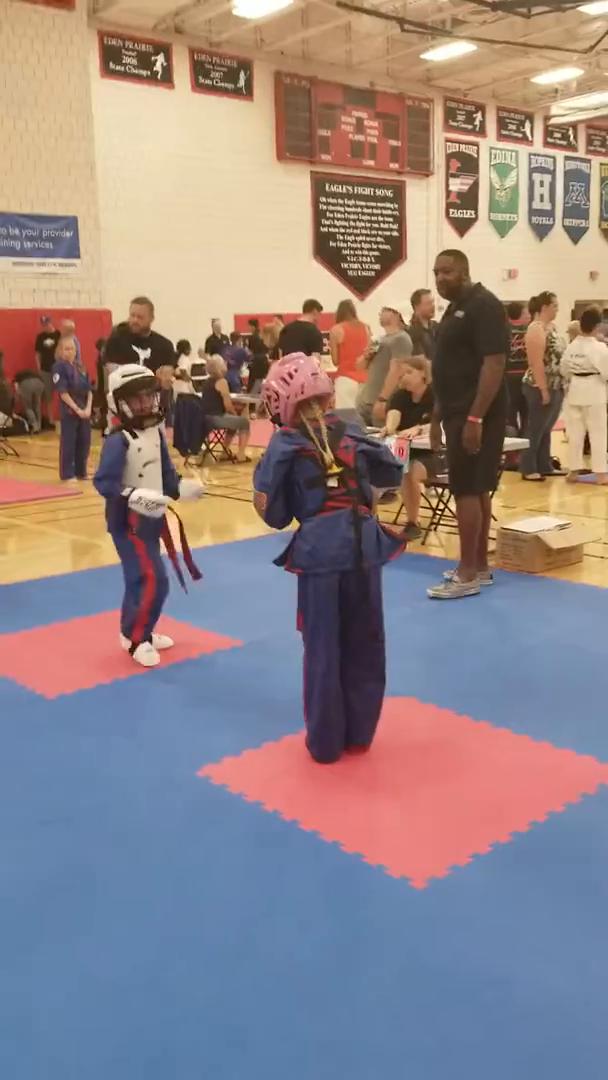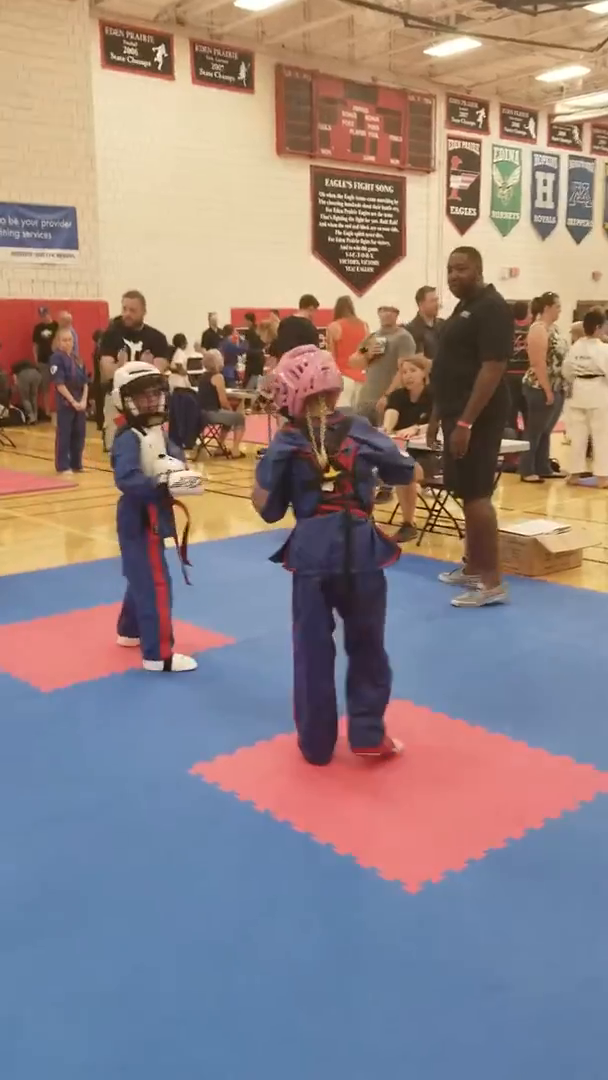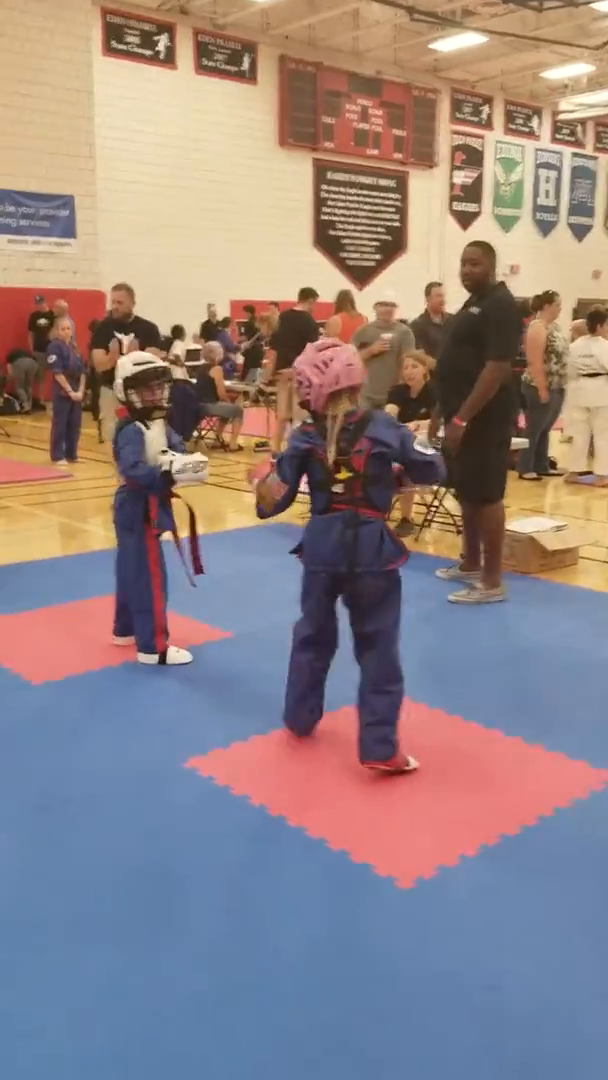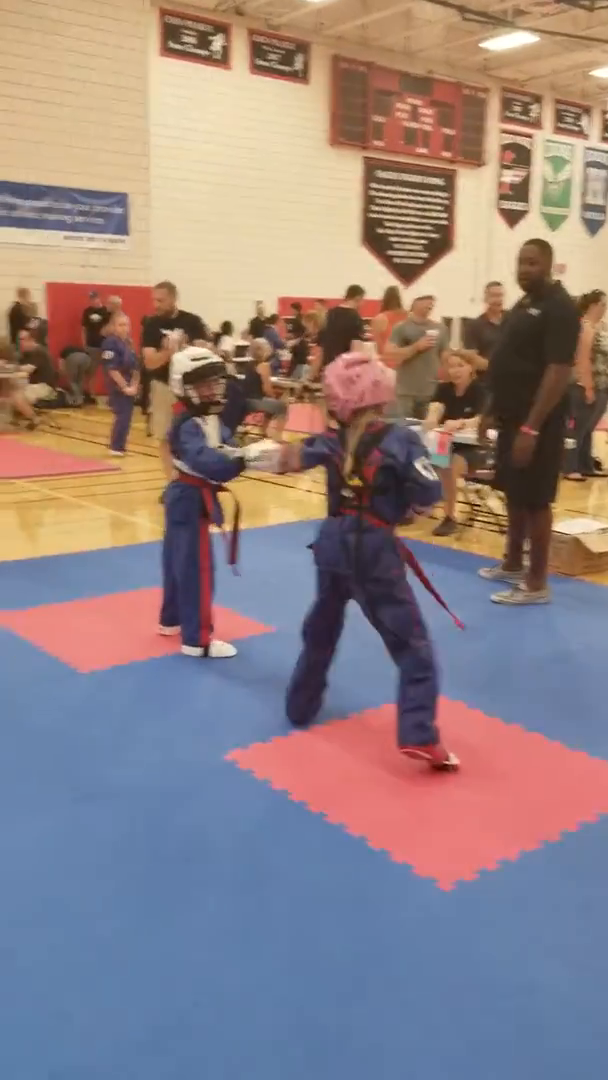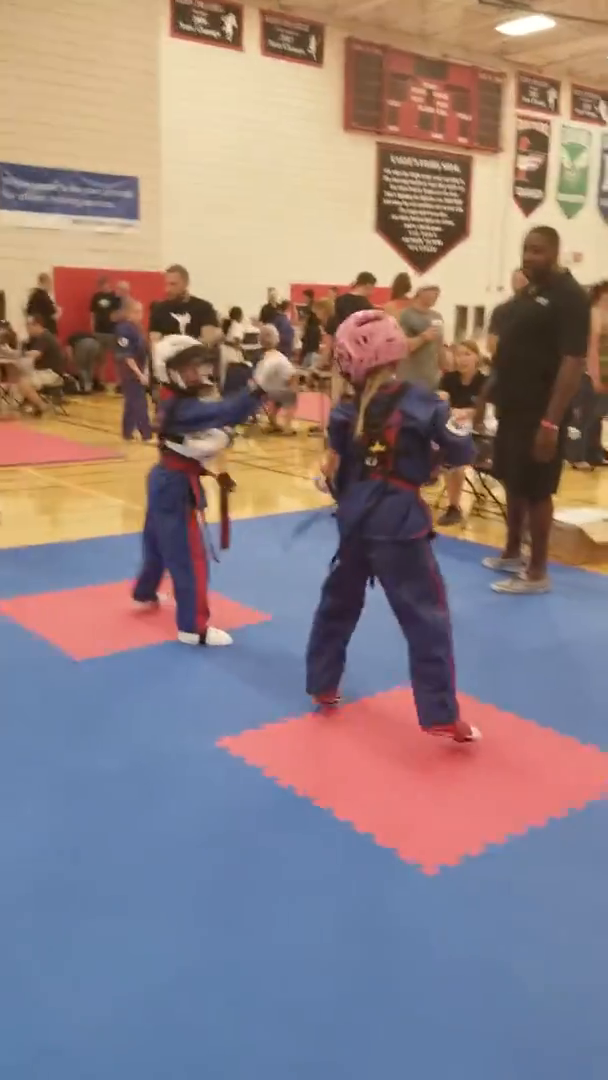
dt=0.3s
person 1, frame 1
left shoulder: (283, 445)
right shoulder: (352, 433)
left elbow: (274, 513)
right elbow: (392, 472)
left hip: (318, 548)
right hip: (364, 542)
left knee: (322, 647)
right knee: (365, 644)
left ankle: (325, 742)
right ankle: (359, 732)
person 1, frame 2
left shoulder: (286, 442)
right shoulder: (360, 431)
left elbow: (268, 507)
right elbow: (404, 471)
left hip: (312, 550)
right hip: (361, 547)
left knee: (313, 649)
right knee: (367, 645)
left ankle: (316, 744)
right ankle: (369, 735)
person 1, frame 3
left shoulder: (303, 438)
right shoulder: (384, 427)
left elbow: (272, 500)
right elbow: (432, 470)
left wrist: (259, 479)
left hip: (322, 545)
right hip: (372, 547)
left knee: (313, 634)
right knee: (378, 646)
left ankle: (300, 717)
right ankle: (380, 748)
person 1, frame 4
left shoulder: (329, 441)
right shoulder: (401, 439)
left elbow: (293, 459)
right elbow: (429, 494)
left wrist: (285, 455)
right wrist: (405, 496)
left hip: (333, 546)
right hip: (376, 552)
left knee: (321, 630)
right knee: (412, 643)
left ankle: (301, 706)
right ankle: (420, 736)
person 1, frame 5
left shoulder: (345, 411)
right shoulder: (421, 401)
left elbow: (336, 477)
right elbow: (462, 450)
right wrist: (429, 446)
left hip: (356, 516)
right hip: (400, 519)
left knee: (338, 601)
right knee: (425, 613)
left ankle: (322, 682)
right ankle: (441, 715)
person 2, frame 1
left shoulder: (483, 305)
right shoulder: (454, 310)
left elbow: (494, 363)
left wrist: (475, 418)
right wrist: (437, 418)
left hip: (477, 414)
right hip: (457, 412)
left knee: (467, 489)
right knee: (475, 489)
left ankle: (468, 574)
right ankle: (479, 566)
person 2, frame 2
left shoulder: (491, 307)
right shoulder: (464, 308)
left elbow: (493, 369)
left wrist: (465, 422)
right wrist: (437, 415)
left hip: (477, 417)
right hip: (458, 414)
left knee: (475, 493)
right knee: (468, 492)
left ankle: (492, 581)
right ankle: (473, 567)
person 2, frame 3
left shoulder: (501, 306)
right shoulder: (473, 304)
left elbow: (497, 369)
left wrist: (461, 419)
right wrist: (442, 412)
left hip: (483, 418)
right hip: (462, 414)
left knee: (485, 495)
right knee: (466, 492)
left ankle: (492, 581)
right ankle: (470, 563)
person 2, frame 4
left shoulder: (559, 308)
right shoulder: (523, 304)
left elbow: (559, 373)
left wrist: (531, 428)
right wrist: (490, 410)
left hip: (535, 422)
right hip: (511, 416)
left knee: (534, 499)
right knee: (513, 493)
left ankle: (536, 583)
right ankle: (513, 564)
person 2, frame 5
left shoulder: (569, 297)
right shoulder: (525, 293)
left elbow: (573, 363)
left wrist: (551, 422)
right wrist: (486, 396)
left hip: (540, 412)
right hip: (512, 407)
left knee: (535, 490)
right knee: (512, 481)
left ankle: (537, 572)
right ankle: (512, 553)
person 3, frame 1
left shoulder: (156, 432)
right shoulder: (118, 440)
left elbow: (164, 471)
right elbow: (103, 481)
left wrist: (180, 486)
right wrist: (131, 497)
left hip: (151, 515)
right hip: (128, 519)
left knee: (143, 577)
right knee: (151, 579)
left ankle: (139, 633)
right ankle: (135, 639)
person 3, frame 2
left shoulder: (157, 430)
right shoulder: (128, 438)
left elbow: (175, 458)
right elbow: (126, 480)
left wrist: (174, 466)
right wrist: (167, 484)
left hip: (152, 513)
right hip: (139, 517)
left knee: (141, 578)
right knee: (155, 583)
left ankle: (129, 631)
right ankle: (158, 654)
person 3, frame 3
left shoulder: (158, 422)
right shoulder: (131, 430)
left elbow: (176, 449)
right elbow: (134, 471)
left wrist: (176, 461)
right wrist: (171, 472)
left hip: (145, 505)
right hip: (139, 508)
left knee: (131, 571)
right knee: (149, 576)
left ankle: (125, 629)
right ankle: (152, 647)
person 3, frame 4
left shoulder: (208, 417)
right shoulder: (188, 426)
left elbow: (223, 445)
right elbow: (205, 461)
left wrist: (234, 456)
right wrist: (243, 459)
left hip: (184, 496)
right hip: (192, 501)
left knee: (178, 563)
right knee: (197, 570)
left ankle: (171, 620)
right ankle: (197, 640)
person 3, frame 5
left shoulder: (175, 403)
right shoulder: (184, 408)
left elbow: (217, 425)
right elbow: (226, 412)
left wrist: (217, 439)
right wrist: (259, 387)
left hip: (165, 479)
right hip: (177, 486)
left knee: (159, 543)
right knee: (190, 557)
left ankle: (144, 595)
right ankle: (193, 627)
